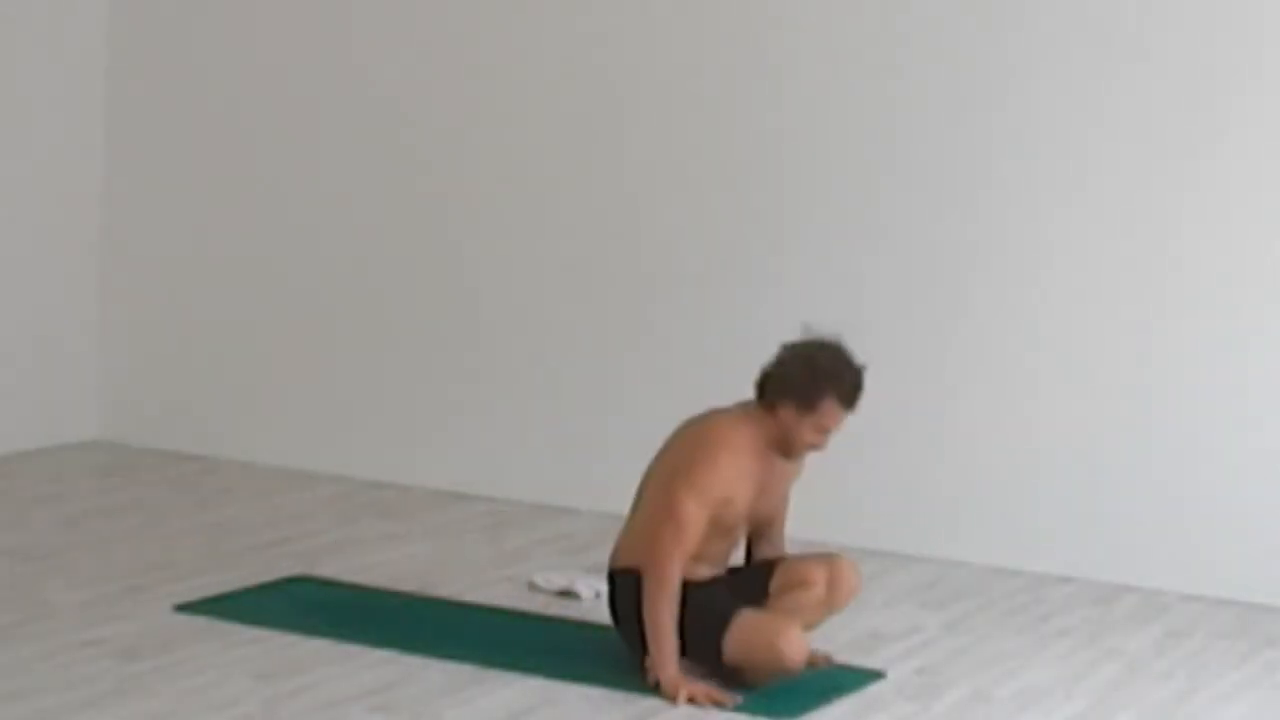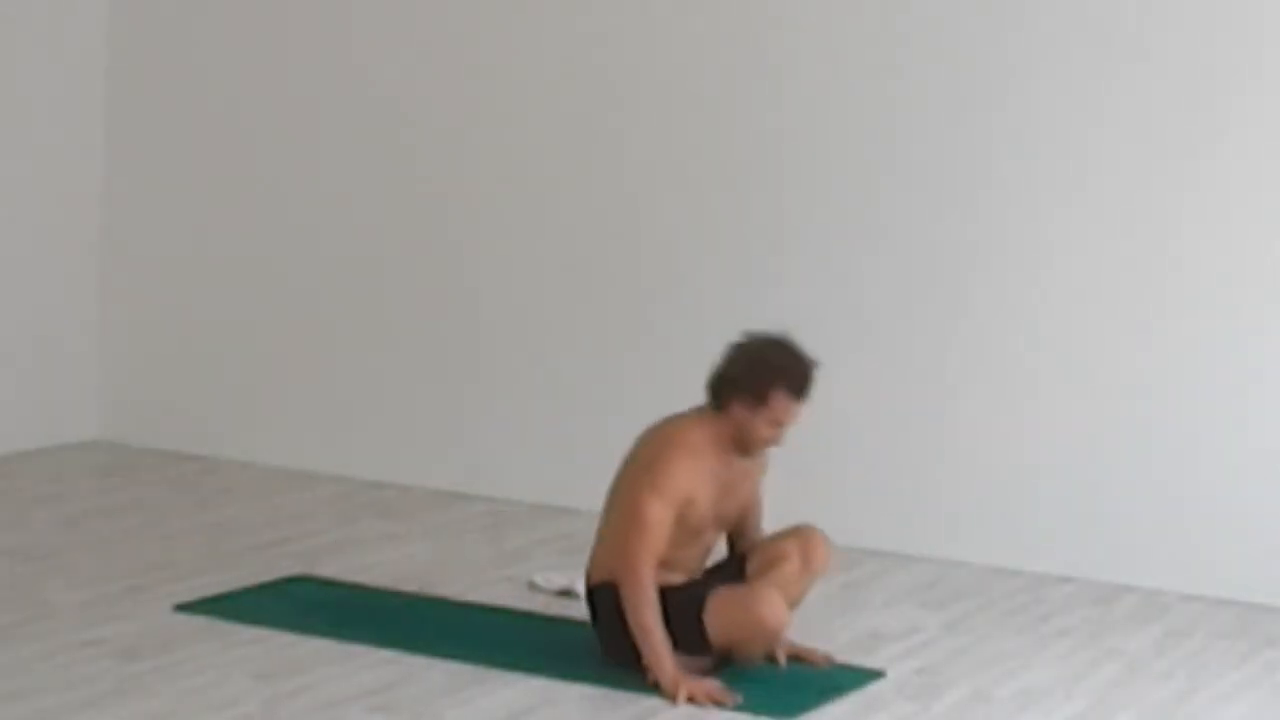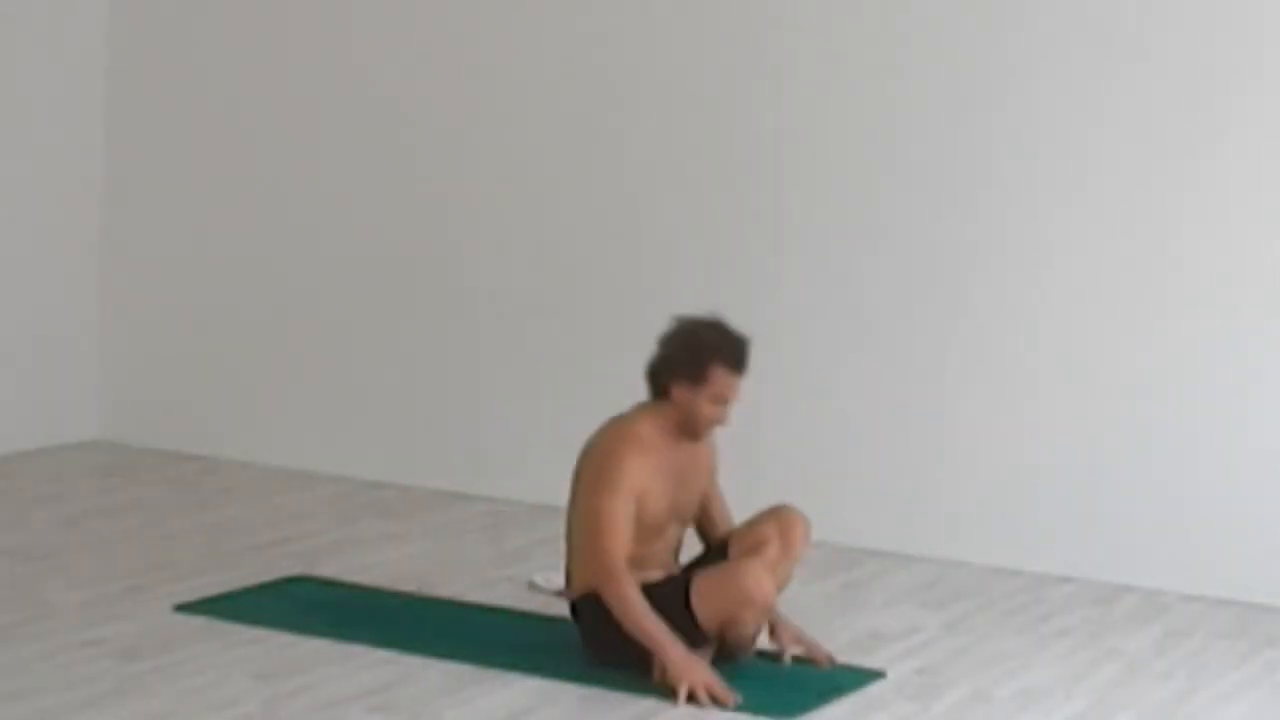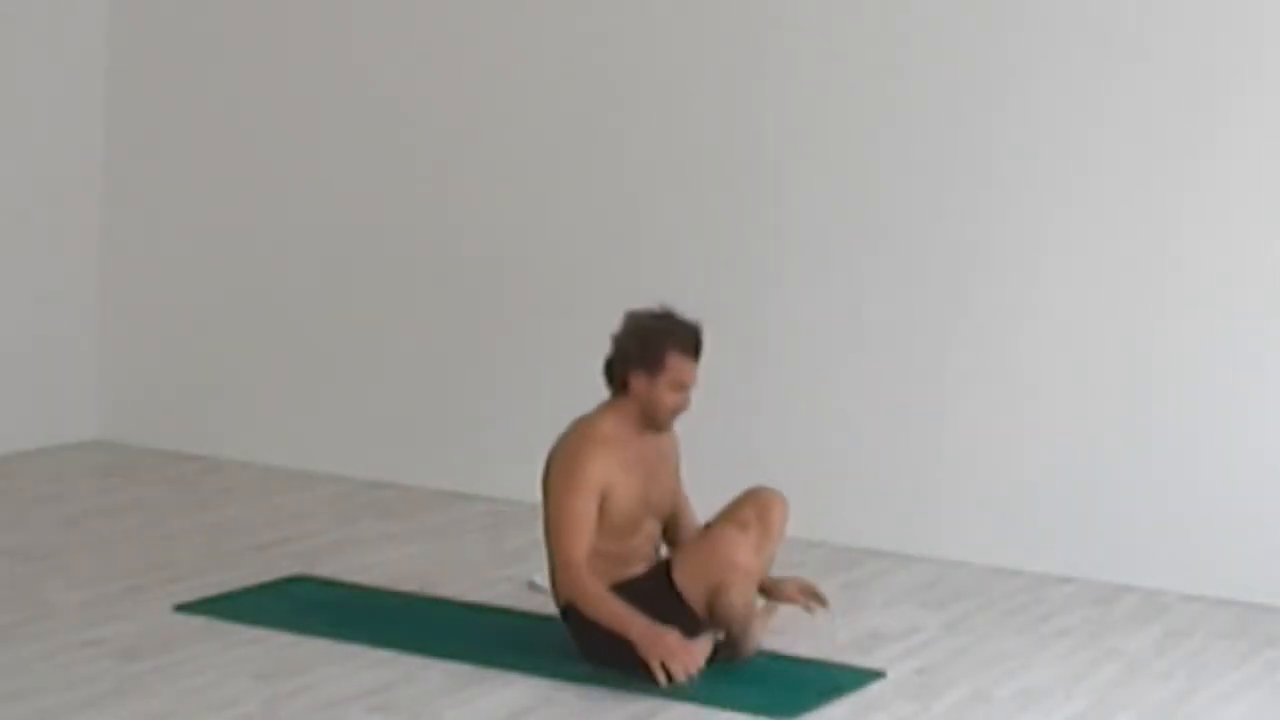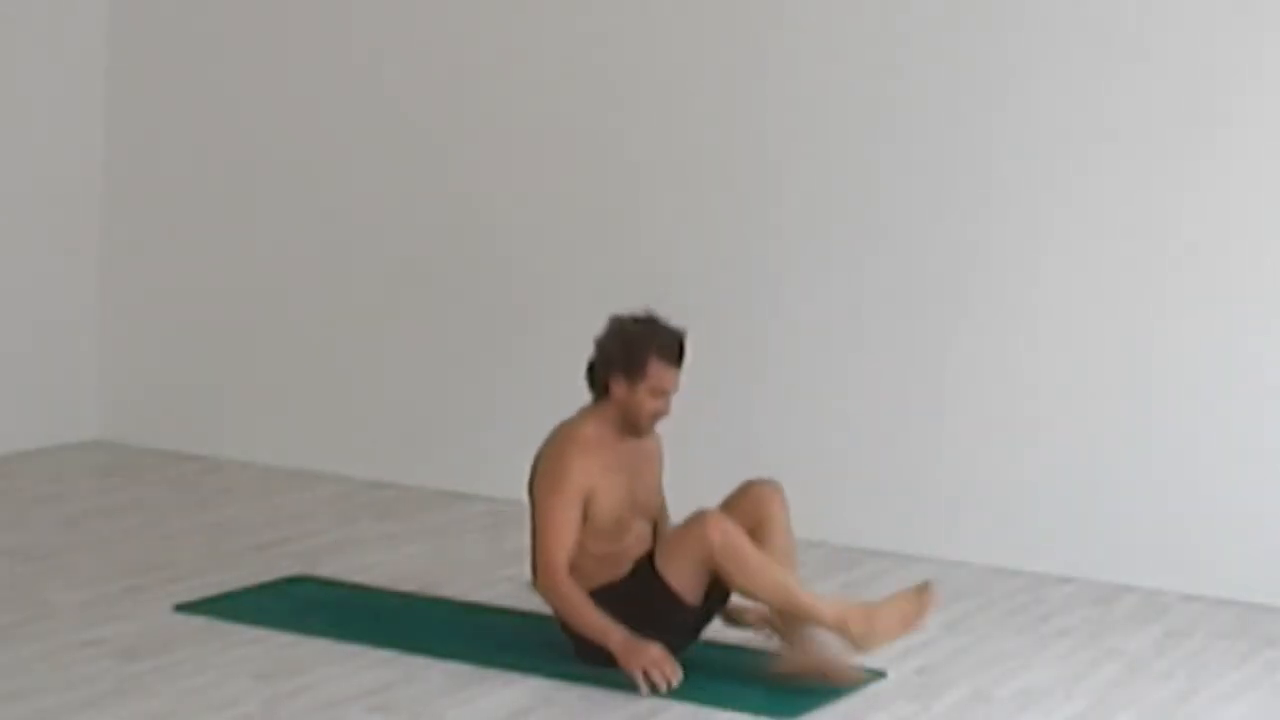
dt=0.3s
person 1, frame 1
left shoulder: (785, 445)
right shoulder: (718, 452)
left elbow: (766, 539)
right elbow: (662, 566)
right wrist: (669, 674)
left hip: (710, 585)
right hip: (645, 593)
left knee: (840, 579)
right knee: (785, 652)
right ankle: (689, 660)
person 1, frame 2
left shoulder: (750, 453)
right shoulder: (676, 456)
left elbow: (747, 542)
right elbow: (634, 571)
left wrist: (769, 635)
right wrist: (669, 675)
left hip: (688, 593)
right hip: (626, 610)
left knee: (810, 548)
right knee: (765, 608)
left ankle: (708, 646)
right ankle: (688, 659)
person 1, frame 3
left shoulder: (698, 445)
right shoulder: (625, 452)
left elbow: (722, 538)
right elbow: (609, 572)
left wrist: (774, 620)
right wrist: (676, 658)
left hip: (668, 593)
right hip: (612, 619)
left knee: (789, 526)
right knee: (750, 583)
left ankle: (707, 643)
right ankle: (690, 655)
person 1, frame 4
left shoulder: (662, 440)
right shoulder: (588, 452)
left elbow: (685, 537)
right elbow: (570, 571)
left wrist: (763, 584)
right wrist: (643, 632)
left hip: (655, 593)
right hip: (608, 621)
left knee: (767, 505)
right knee: (730, 546)
left ankle: (716, 638)
right ankle: (734, 639)
person 1, frame 5
left shoulder: (646, 442)
right shoulder: (571, 457)
right elbow: (550, 577)
left wrist: (724, 605)
right wrist: (624, 644)
left hip: (658, 600)
right hip: (607, 625)
left knee: (762, 496)
right knee: (710, 527)
left ankle: (797, 647)
right ankle: (845, 620)
